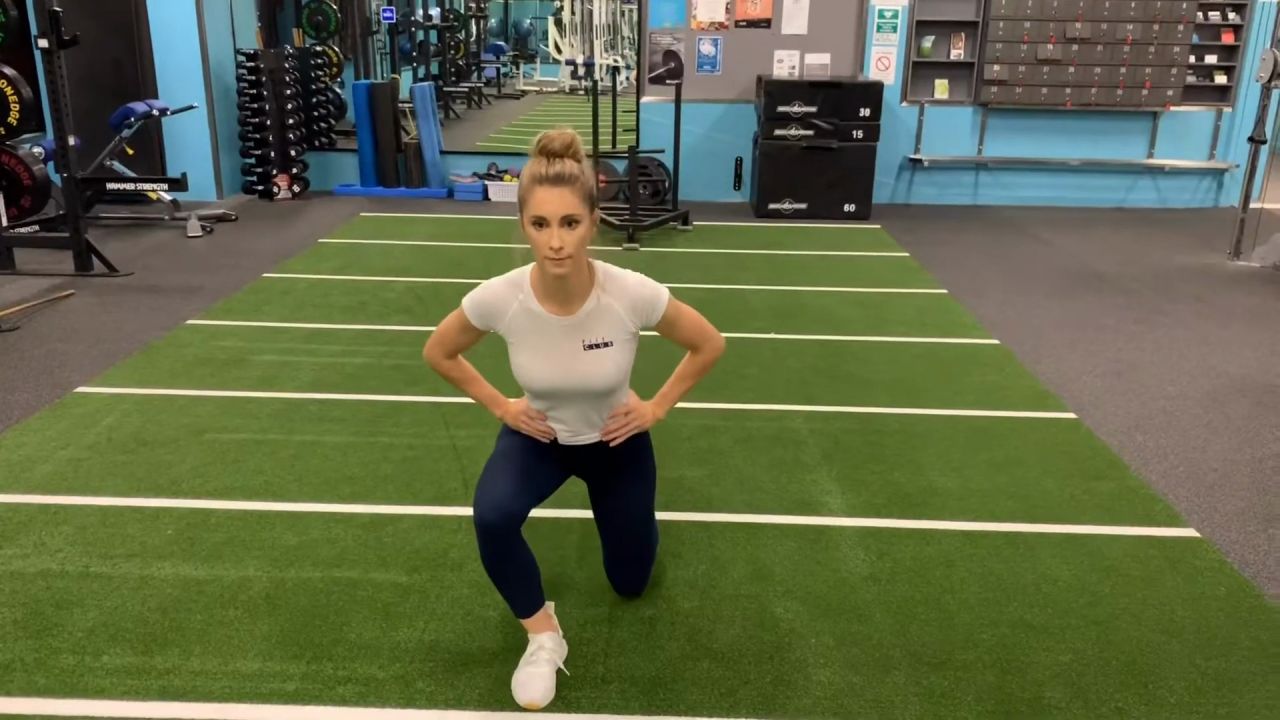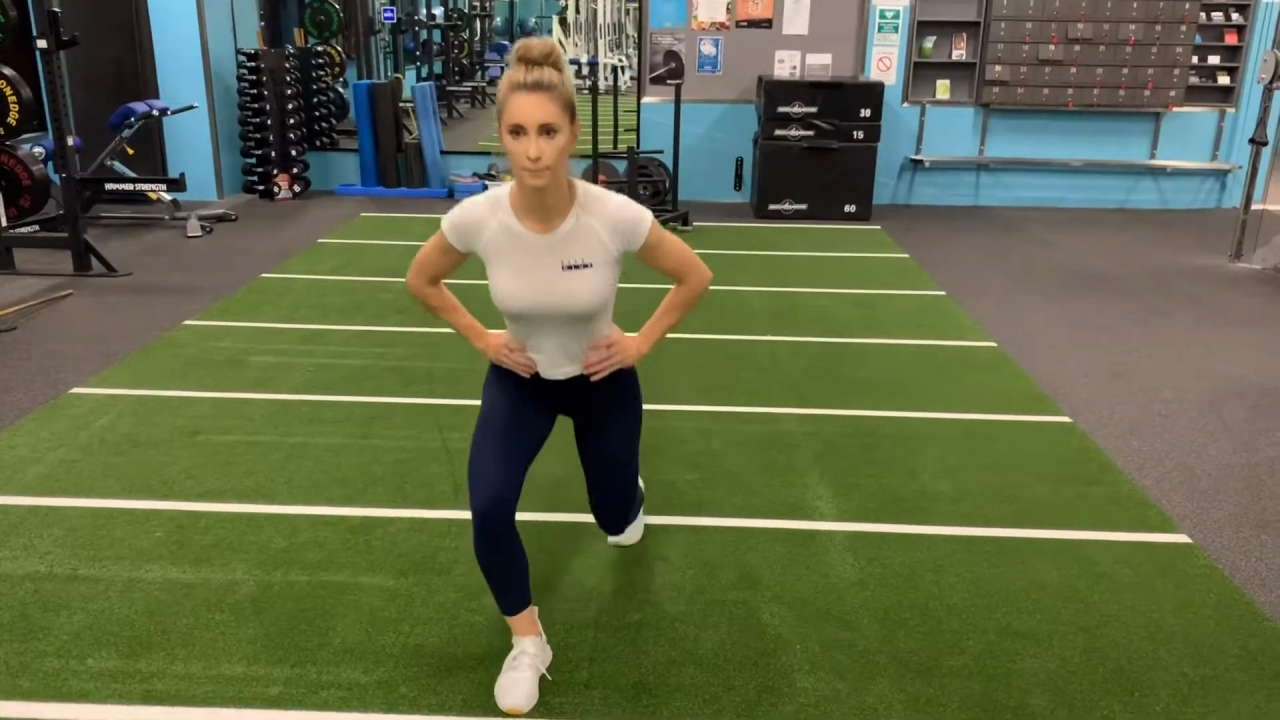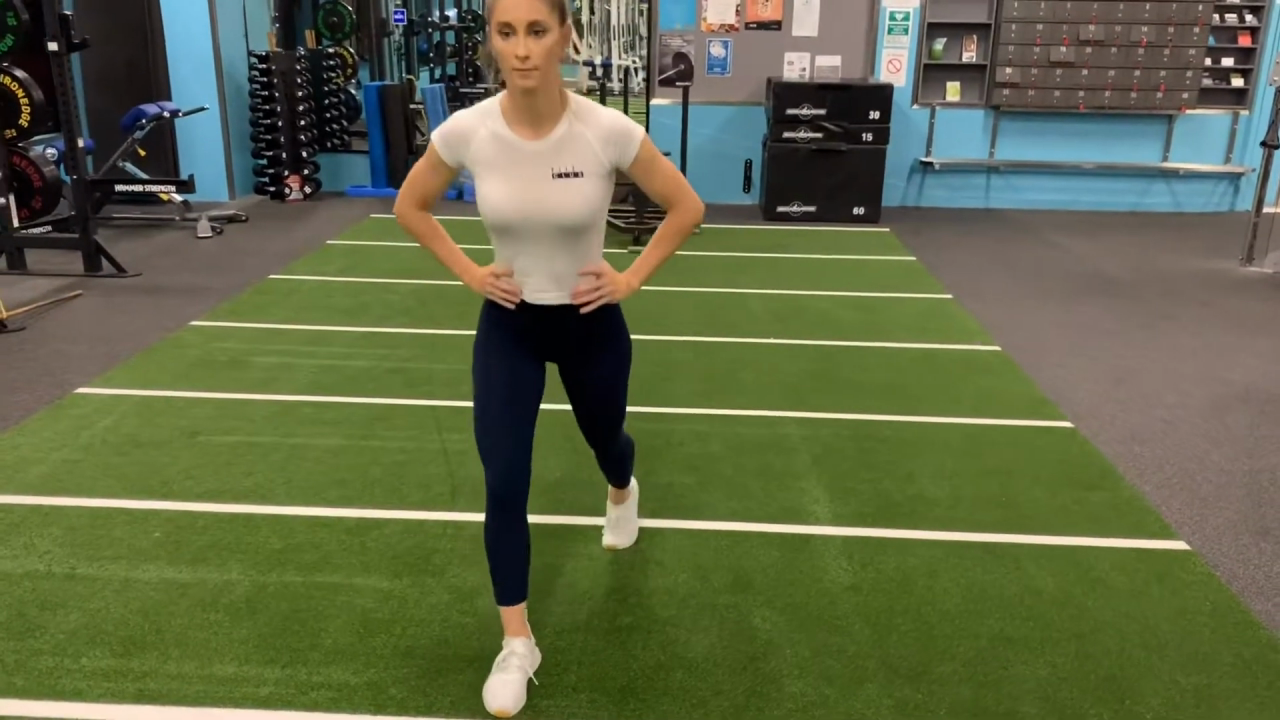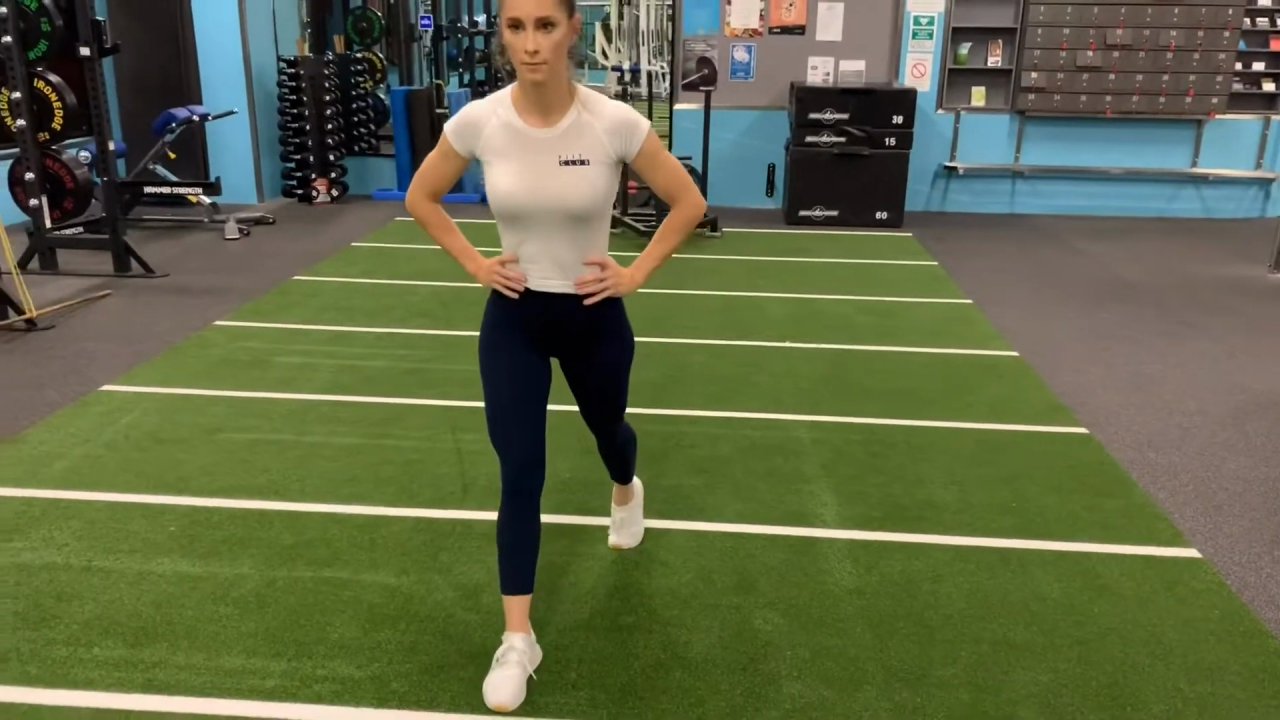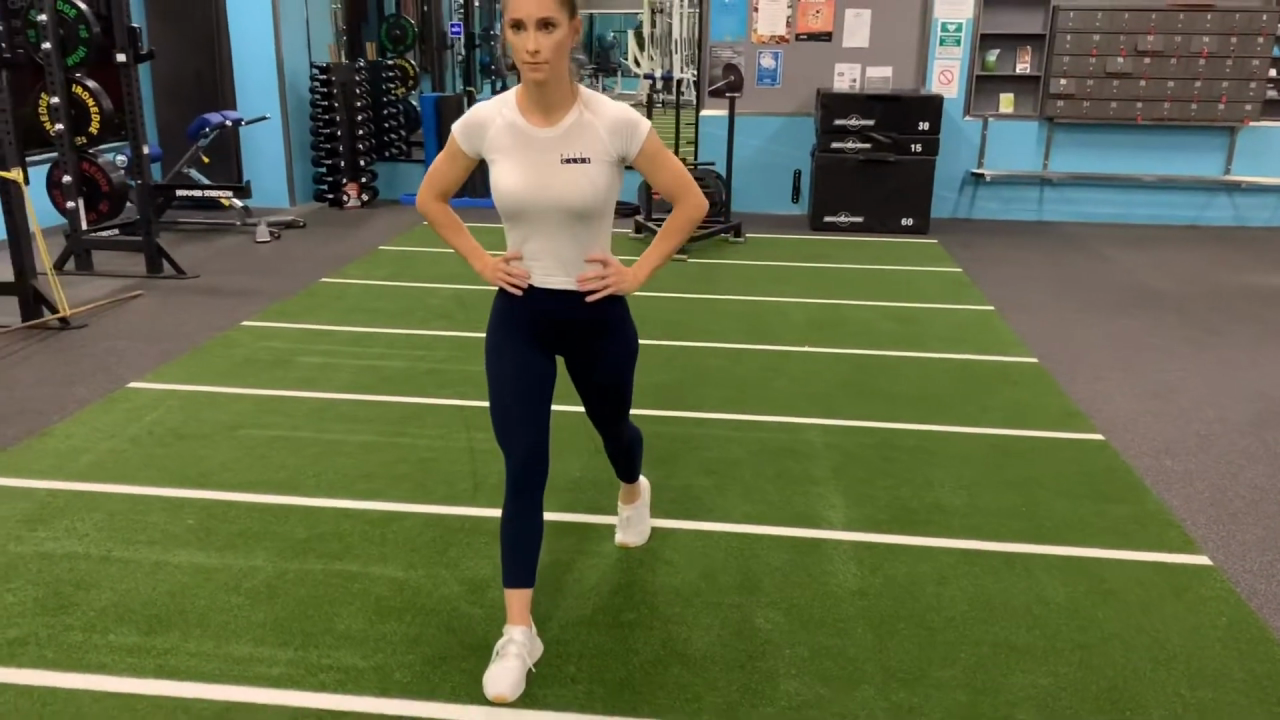
dt=0.3s
person 1, frame 1
left shoulder: (633, 294)
right shoulder: (497, 298)
left elbow: (709, 346)
right elbow: (438, 354)
left wrist: (656, 408)
right wrist: (501, 407)
left hip: (614, 441)
right hip: (538, 438)
left knee: (629, 583)
right knee: (492, 518)
left ankle: (630, 506)
right ankle: (543, 636)
person 1, frame 2
left shoulder: (614, 214)
right shoulder: (476, 215)
left elbow: (695, 278)
right elbow: (421, 281)
left wrist: (641, 342)
right wrist: (481, 338)
left hip: (602, 382)
right hip: (518, 383)
left knee: (613, 516)
right knee: (489, 508)
left ankle: (629, 506)
right ankle: (528, 642)
person 1, frame 3
left shoulder: (607, 129)
right shoulder: (466, 130)
left elbow: (687, 208)
right elbow: (410, 207)
left wrist: (631, 279)
right wrist: (468, 273)
left hip: (590, 324)
right hip: (508, 327)
left knee: (605, 438)
right knee: (504, 486)
left ankle: (622, 491)
right ankle: (516, 644)
person 1, frame 4
left shoulder: (614, 121)
right shoulder: (477, 121)
left elbow: (689, 203)
right elbow: (421, 198)
left wrist: (637, 273)
right wrist: (474, 263)
left hip: (593, 317)
right hip: (514, 319)
left knee: (606, 427)
right knee: (520, 474)
left ankle: (626, 491)
right ankle: (517, 640)
person 1, frame 5
left shoulder: (615, 122)
right shoulder: (483, 121)
left elbow: (690, 202)
right elbow: (431, 198)
left wrist: (638, 272)
right wrist: (480, 262)
left hip: (596, 315)
right hip: (519, 317)
left knee: (612, 426)
right knee: (523, 470)
left ankle: (633, 491)
right ankle: (518, 634)
